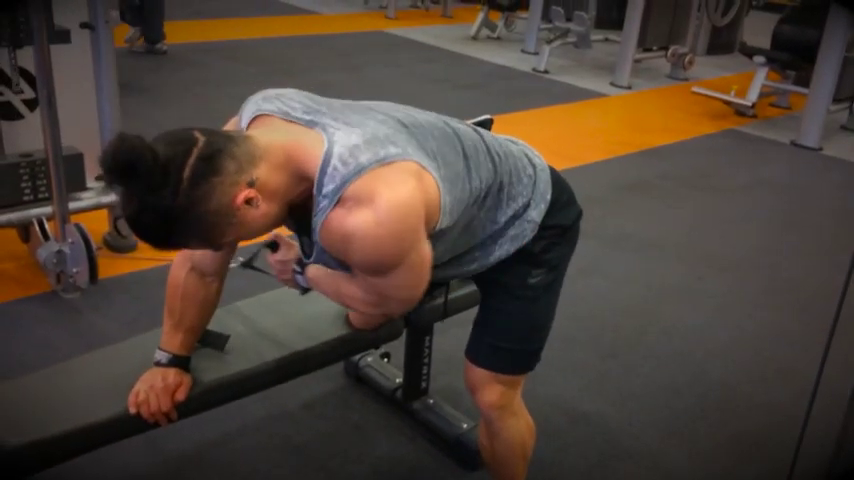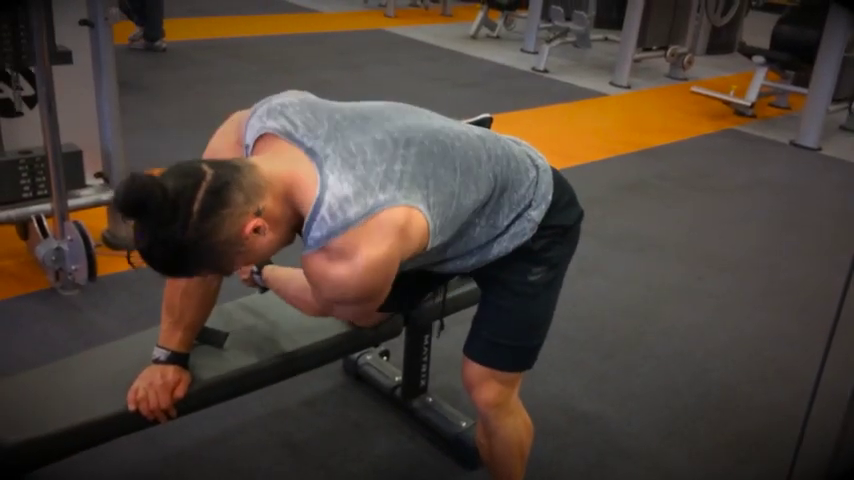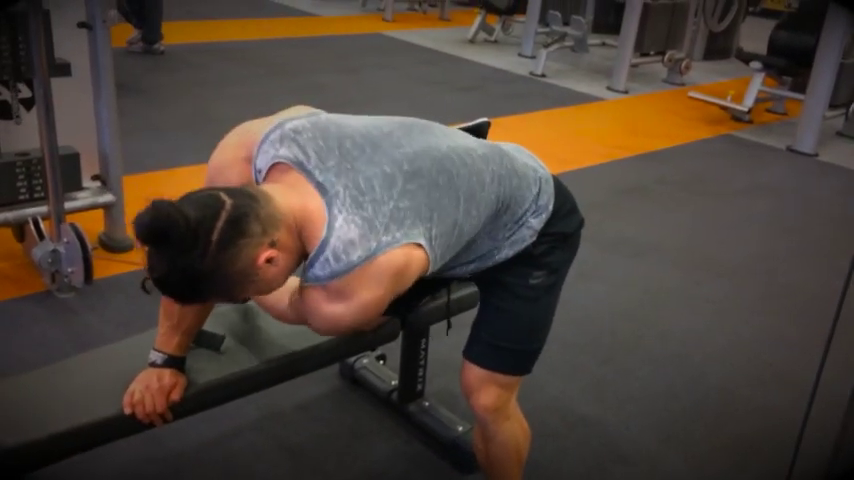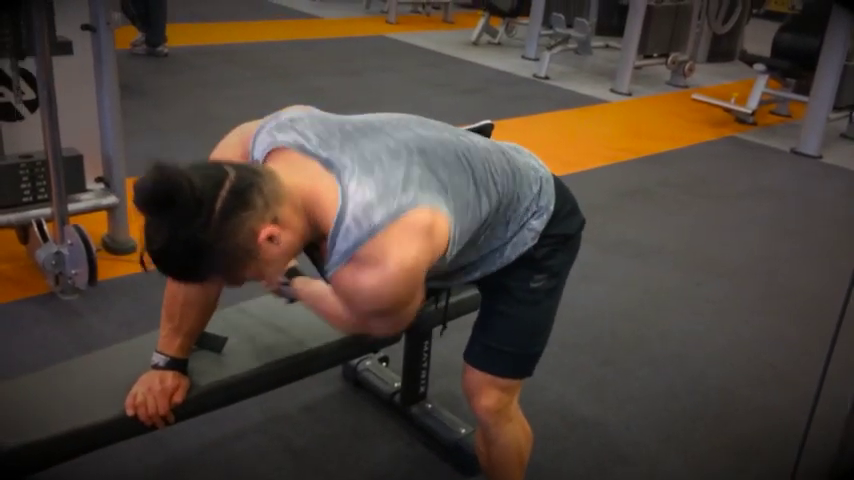
dt=0.3s
person 1, frame 1
left shoulder: (366, 216)
right shoulder: (236, 144)
left elbow: (393, 298)
right elbow: (200, 264)
left wrist: (304, 272)
right wrist: (170, 359)
left hip: (528, 220)
right hip: (449, 213)
left knee: (490, 393)
right knee: (362, 319)
person 1, frame 2
left shoulder: (353, 253)
right shoulder: (243, 135)
left elbow: (329, 304)
right elbow: (200, 245)
left wrist: (259, 272)
right wrist: (170, 355)
left hip: (529, 218)
right hip: (451, 192)
left knee: (489, 393)
right knee: (365, 315)
person 1, frame 3
left shoulder: (349, 291)
right shoulder: (245, 152)
left elbow: (300, 309)
right elbow: (199, 255)
left wrist: (250, 292)
right wrist: (166, 358)
left hip: (531, 226)
right hip: (455, 192)
left knee: (486, 397)
person 1, frame 4
left shoulder: (383, 262)
right shoulder: (245, 152)
left elbow: (385, 321)
right elbow: (198, 270)
left wrist: (293, 287)
right wrist: (169, 361)
left hip: (531, 227)
right hip: (461, 200)
left knee: (488, 400)
right knee: (358, 324)
